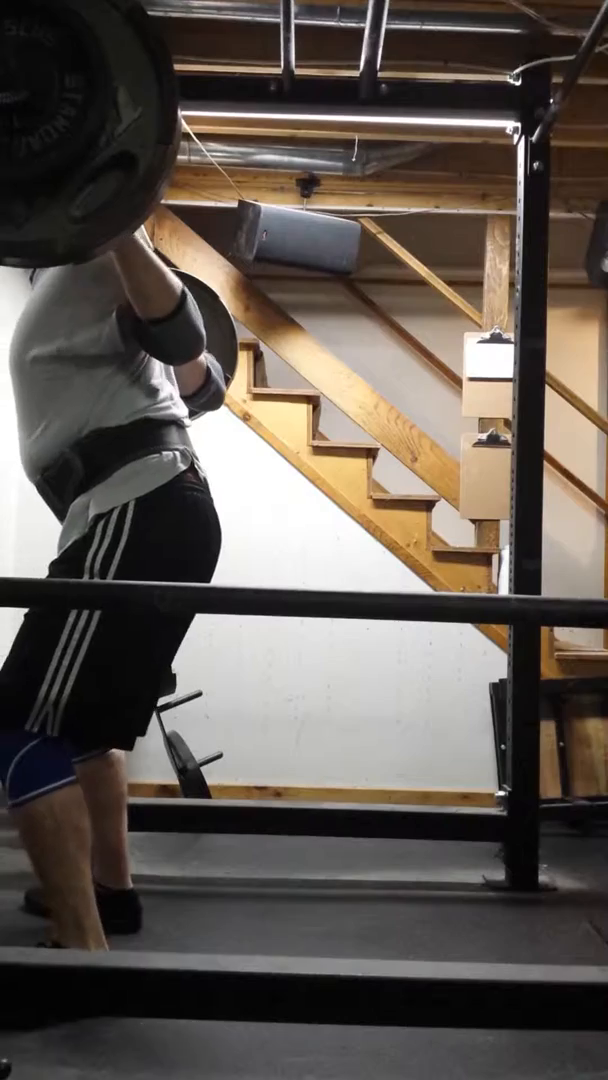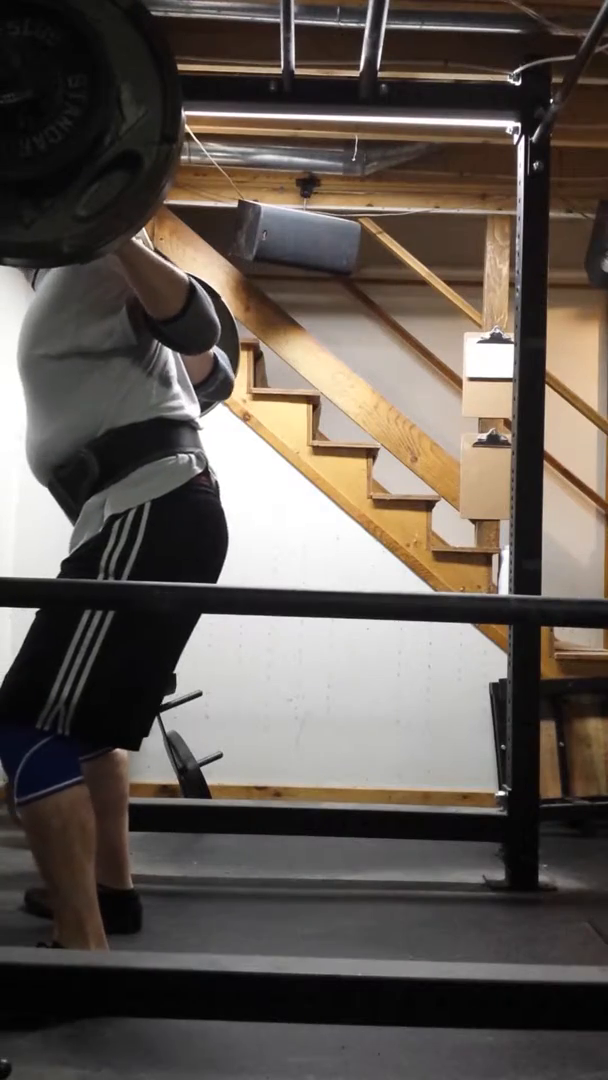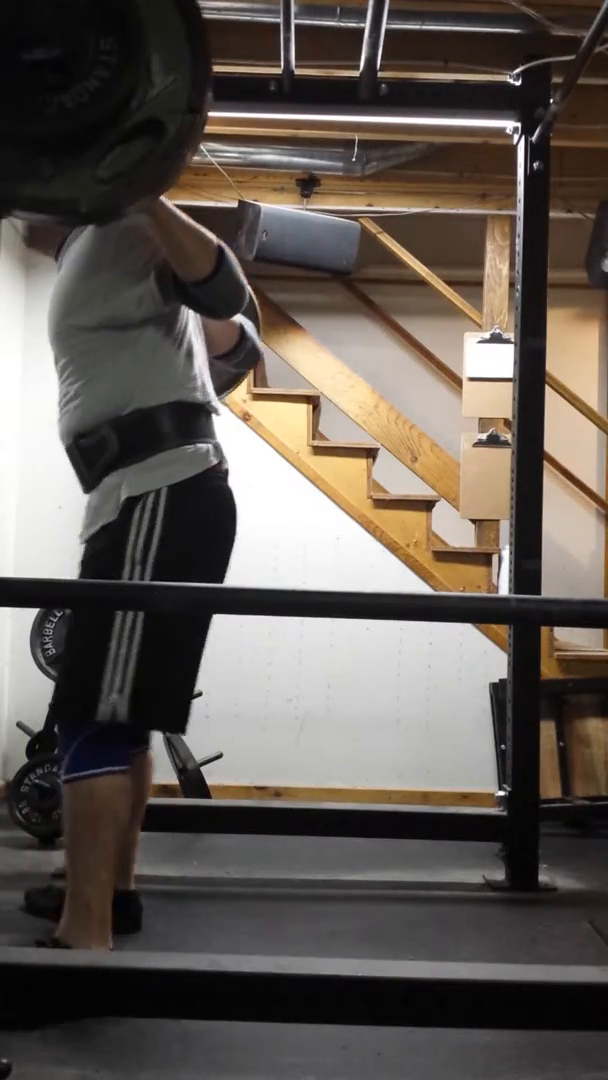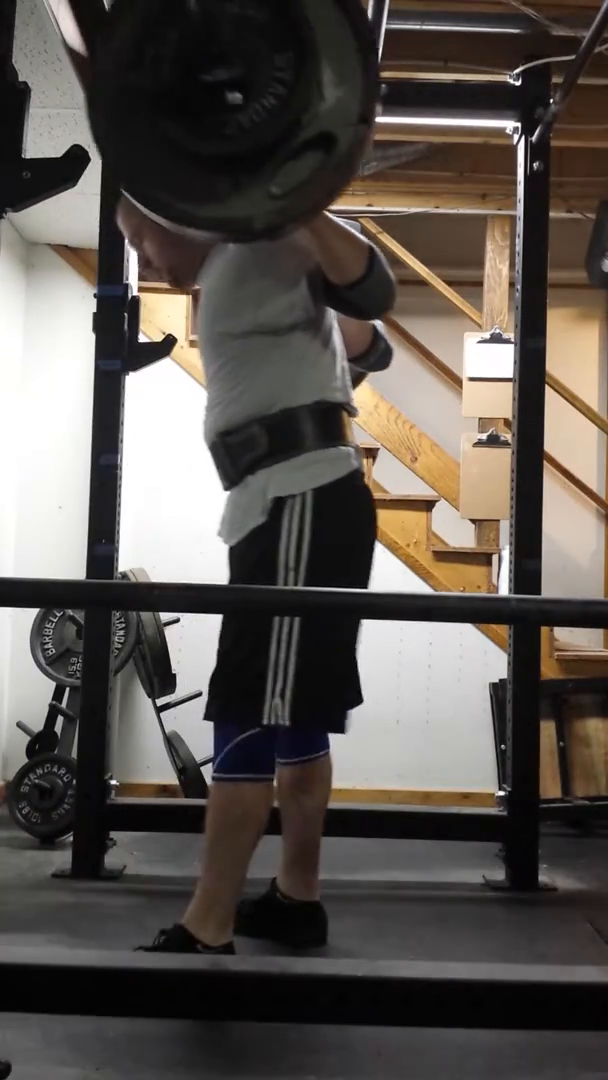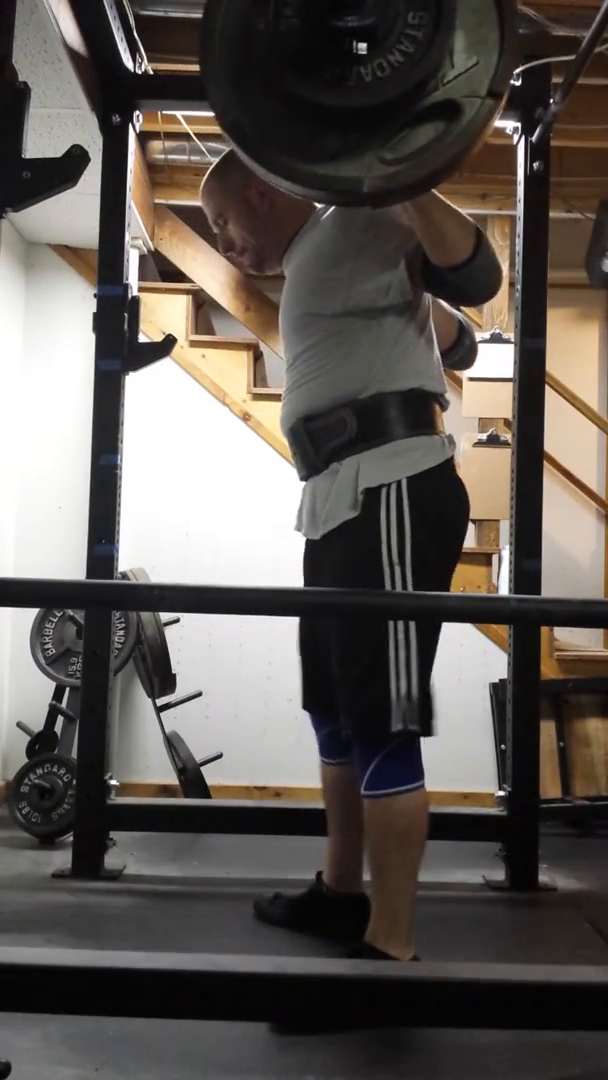
dt=1s
person 1, frame 1
left shoulder: (81, 266)
right shoulder: (83, 278)
left elbow: (176, 331)
right elbow: (201, 380)
left hip: (138, 518)
right hip: (153, 517)
right knee: (79, 716)
left ankle: (82, 948)
right ankle: (109, 888)
person 1, frame 2
left shoulder: (83, 264)
right shoulder: (80, 278)
left elbow: (195, 324)
right elbow: (208, 369)
left hip: (149, 516)
right hip: (153, 517)
right knee: (80, 716)
left ankle: (82, 947)
right ankle: (108, 888)
person 1, frame 3
left shoulder: (112, 232)
right shoulder: (104, 253)
left elbow: (221, 290)
right elbow: (235, 342)
left hip: (161, 500)
right hip: (155, 501)
left knee: (95, 718)
right knee: (110, 712)
left ankle: (84, 943)
right ankle: (108, 888)
person 1, frame 4
left shoulder: (256, 247)
right shoulder: (240, 274)
left elbow: (369, 289)
right elbow: (368, 343)
left hip: (303, 503)
right hip: (284, 506)
left knee: (250, 717)
right knee: (289, 715)
left ankle: (205, 934)
right ankle: (296, 897)
person 1, frame 5
left shoulder: (351, 228)
right shoulder: (321, 262)
left elbow: (474, 275)
right elbow: (456, 339)
right wrist: (421, 315)
left hip: (391, 495)
right hip: (347, 504)
left knee: (379, 722)
right knee: (335, 711)
left ankle: (389, 949)
right ankle: (341, 889)
